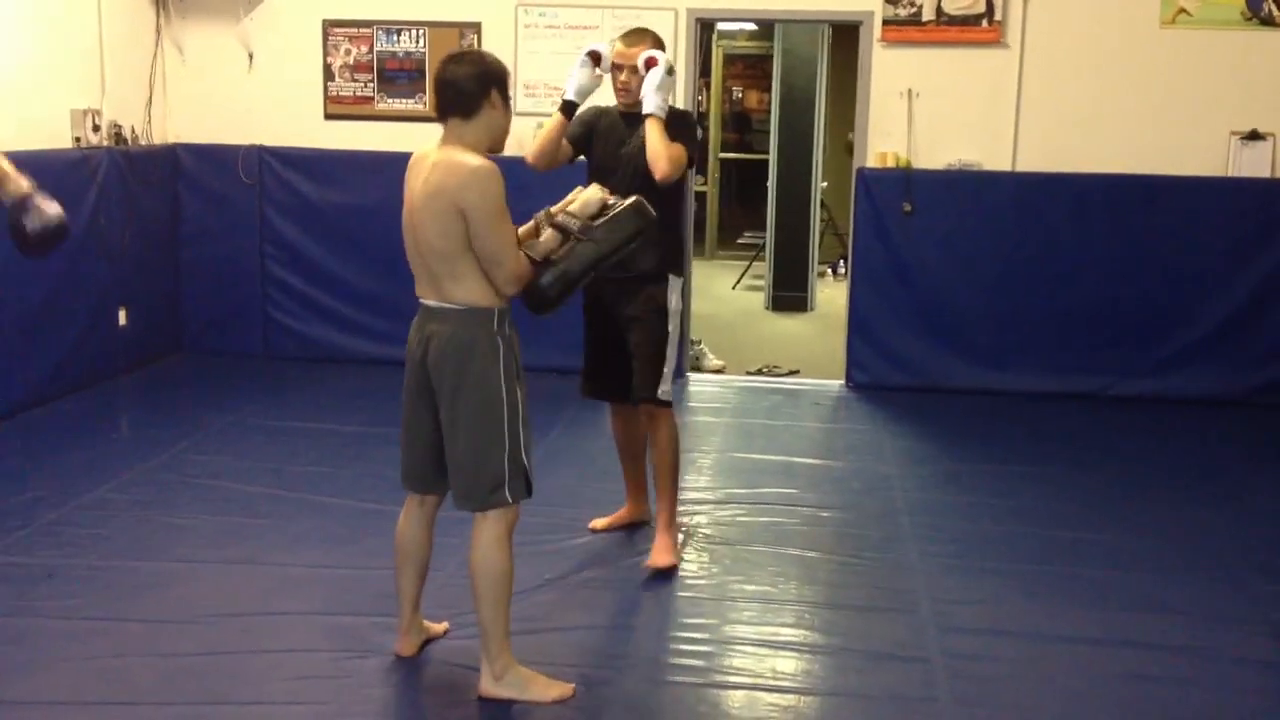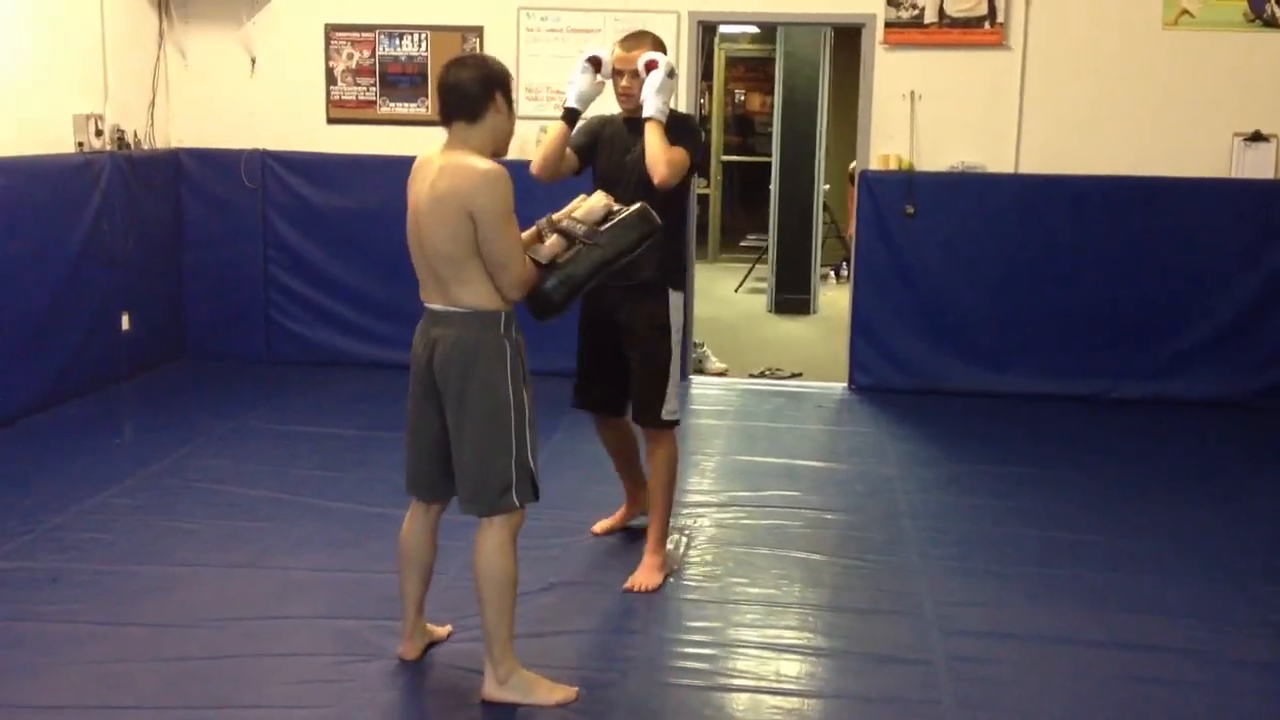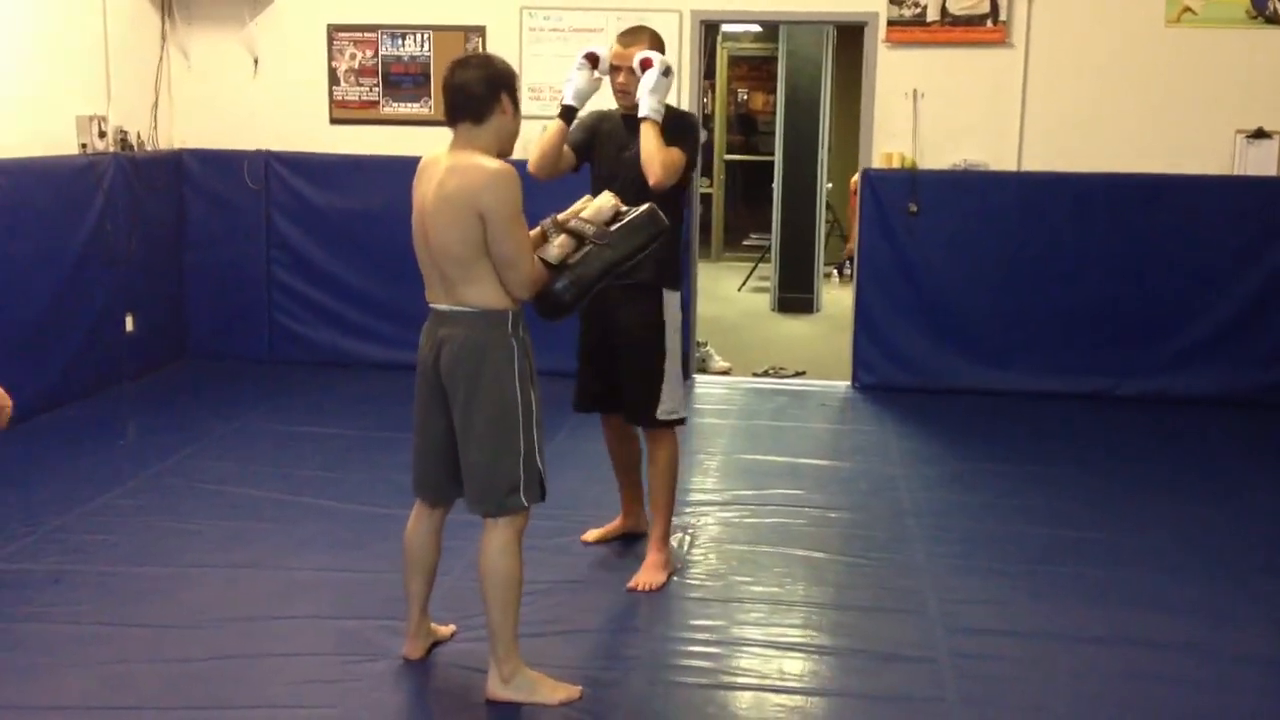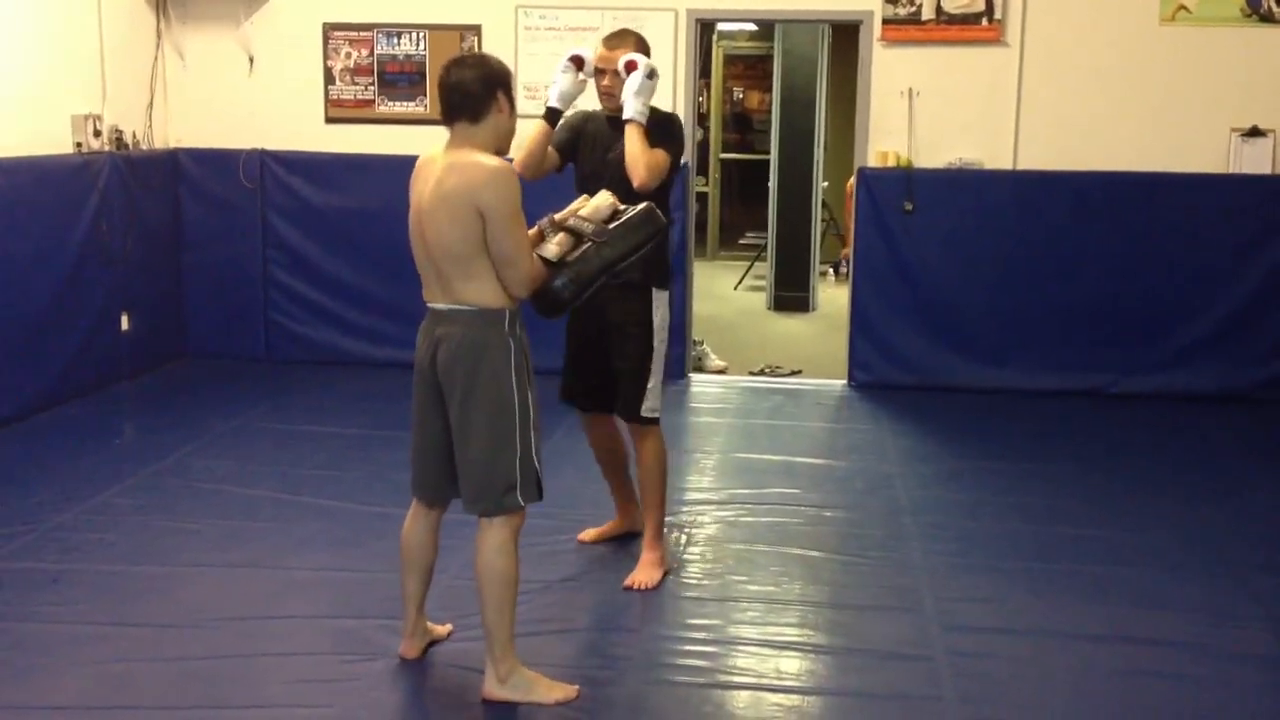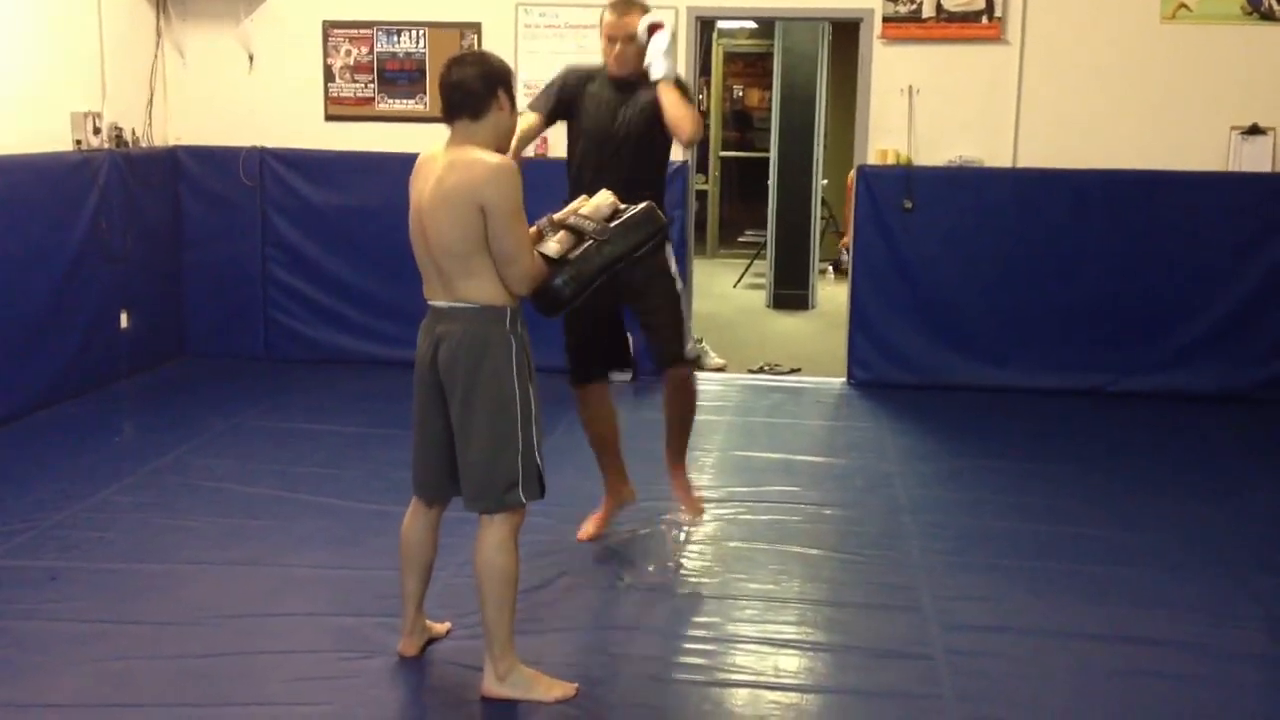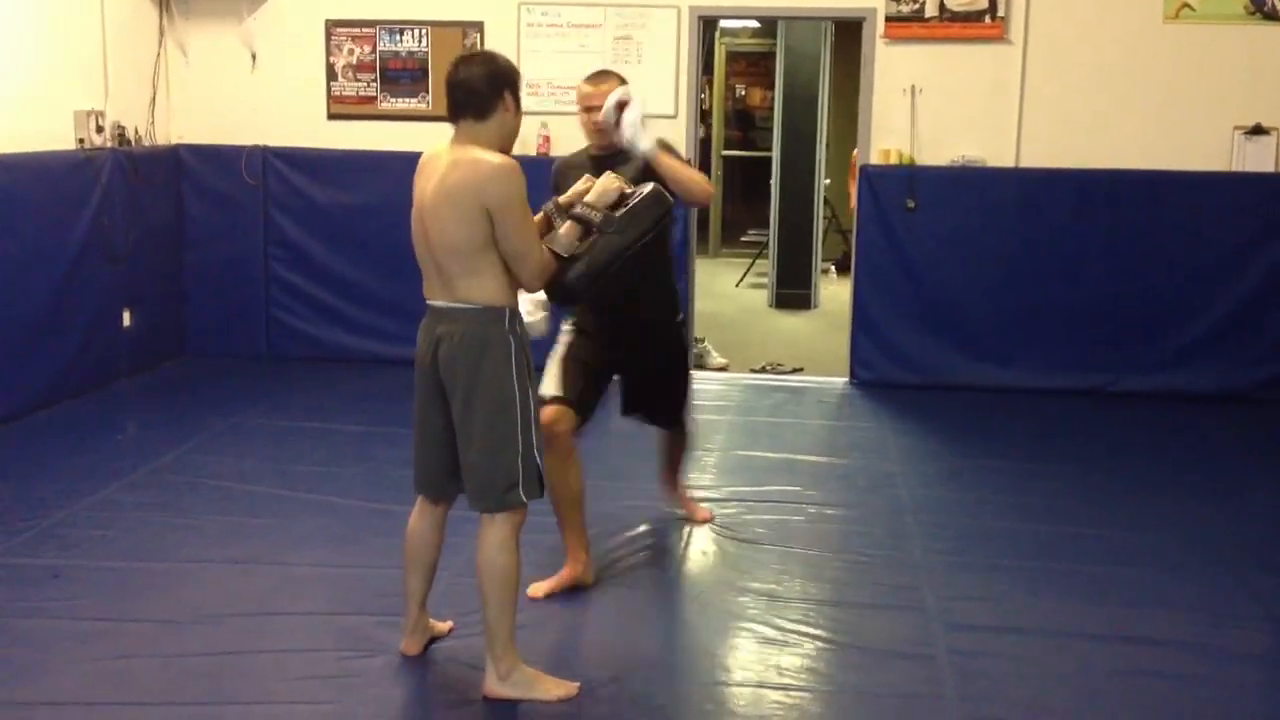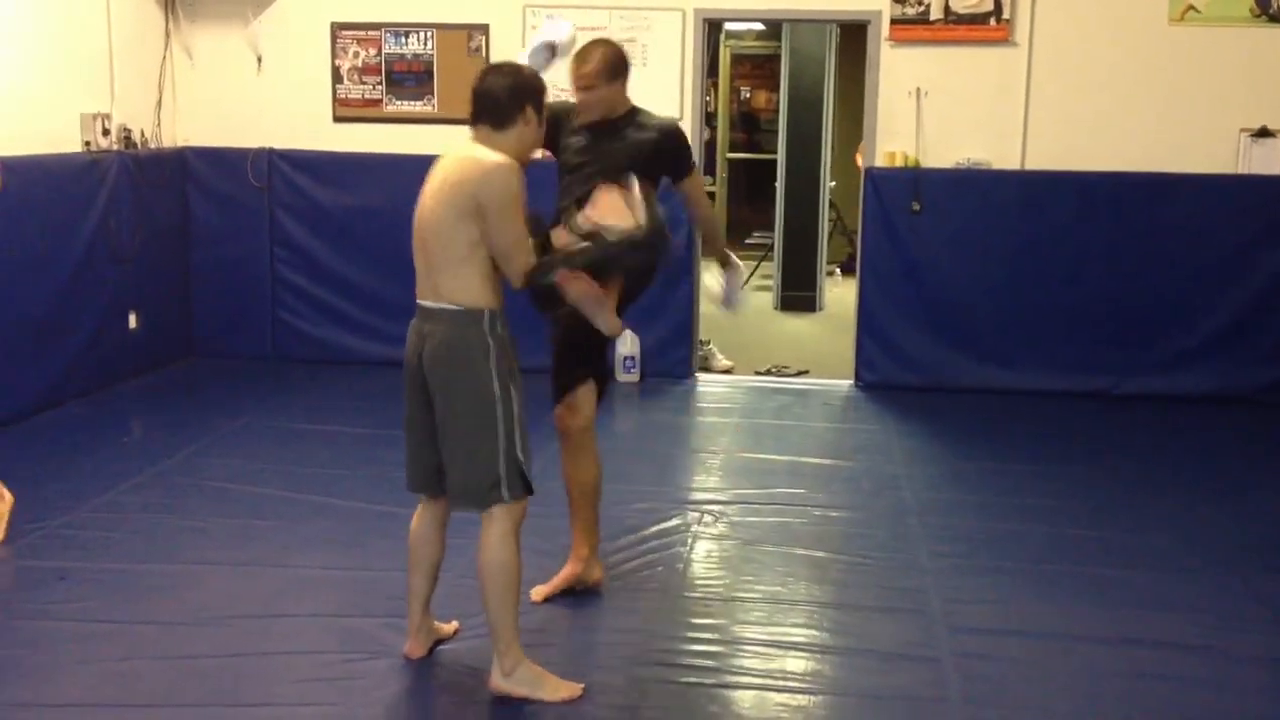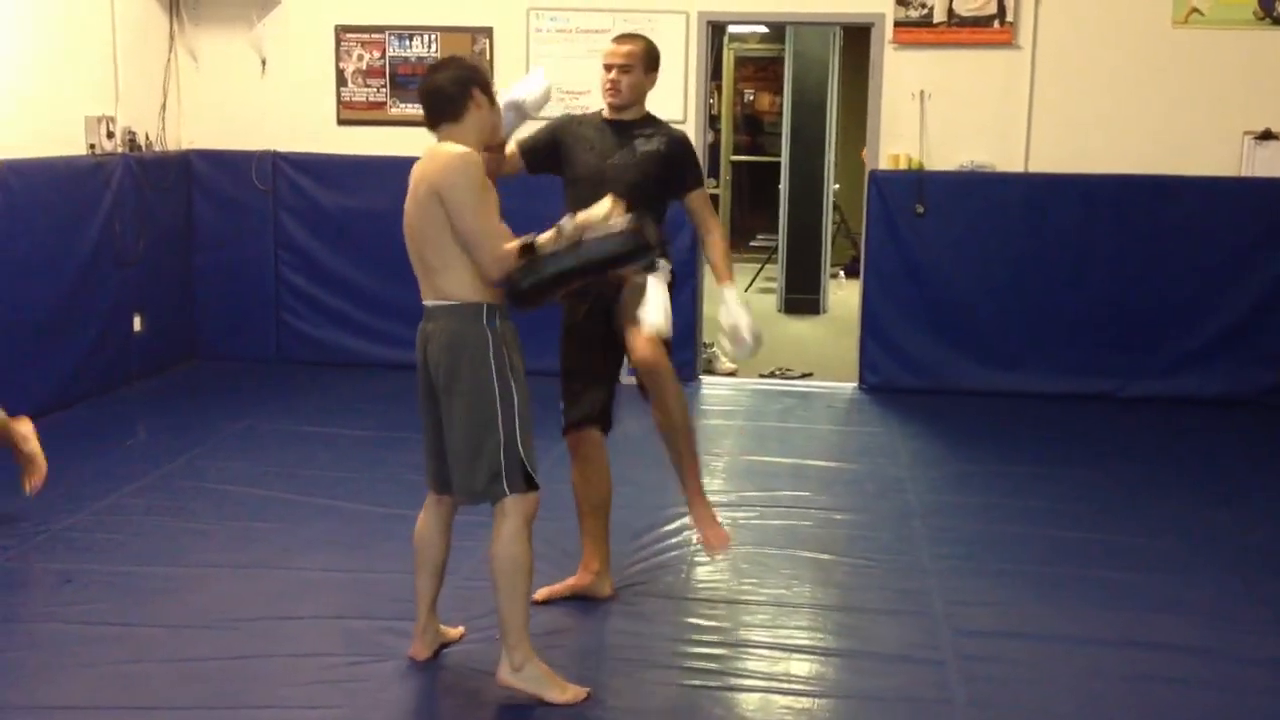
dt=0.3s
person 1, frame 1
left shoulder: (421, 164)
right shoulder: (477, 173)
right elbow: (509, 276)
left wrist: (550, 218)
right wrist: (560, 228)
left hip: (429, 329)
right hip: (475, 338)
left knee: (422, 495)
right knee: (496, 508)
left ankle: (409, 627)
right ankle: (499, 668)
person 1, frame 2
left shoulder: (423, 169)
right shoulder: (486, 177)
right elbow: (515, 282)
left wrist: (553, 225)
right wrist: (564, 236)
left hip: (433, 333)
right hip: (481, 342)
left knee: (427, 500)
right knee: (500, 512)
left ankle: (413, 631)
right ankle: (502, 673)
person 1, frame 3
left shoulder: (428, 170)
right shoulder: (494, 177)
right elbow: (523, 282)
left wrist: (554, 225)
left hip: (439, 334)
right hip: (488, 342)
left knee: (432, 500)
right knee: (506, 513)
left ankle: (417, 630)
right ankle: (507, 672)
person 1, frame 4
left shoulder: (425, 168)
right shoulder: (493, 174)
right elbow: (520, 281)
left wrist: (548, 227)
left hip: (436, 332)
right hip: (485, 341)
left knee: (428, 498)
right knee: (501, 512)
left ankle: (413, 630)
right ankle: (503, 671)
person 1, frame 5
left shoulder: (425, 167)
right shoulder: (495, 170)
right elbow: (521, 277)
left wrist: (549, 225)
left hip: (437, 330)
right hip: (487, 338)
left knee: (428, 495)
right knee: (501, 510)
left ankle: (412, 627)
right ankle: (502, 669)
person 1, frame 6
left shoulder: (431, 164)
right shoulder: (498, 171)
right elbow: (532, 273)
left wrist: (566, 203)
right wrist: (574, 229)
left hip: (437, 331)
right hip: (487, 339)
left knee: (434, 495)
right knee: (503, 509)
left ankle: (415, 626)
right ankle: (504, 669)
person 1, frame 7
left shoulder: (450, 164)
right shoulder: (496, 171)
right elbow: (520, 270)
right wrist: (574, 237)
left hip: (427, 331)
right hip: (469, 338)
left knee: (435, 496)
right knee: (502, 505)
left ankle: (420, 628)
right ankle: (510, 665)
person 1, frame 8
left shoulder: (428, 165)
right shoulder: (460, 162)
right elbow: (497, 261)
left wrist: (552, 238)
right wrist: (569, 230)
left hip: (439, 331)
right hip: (474, 334)
left knee: (442, 493)
right knee: (515, 498)
left ankle: (425, 629)
right ankle: (518, 660)
person 2, frame 1
left shoulder: (676, 123)
right shoulder: (597, 120)
left elbow: (663, 170)
right elbow: (539, 159)
left wrist: (653, 106)
right wrist: (573, 96)
left hip: (654, 280)
right hip: (602, 276)
left knee: (653, 400)
right knee: (619, 399)
left ankle: (667, 527)
right ankle: (635, 503)
person 2, frame 2
left shoulder: (681, 128)
right shoulder: (599, 129)
left elbow: (664, 174)
right elbow: (543, 170)
left wrist: (653, 109)
right wrist: (574, 105)
left hip: (655, 291)
right hip: (601, 286)
left knee: (656, 421)
right knee: (603, 409)
left ankle: (656, 550)
right ankle: (636, 498)
person 2, frame 3
left shoulder: (679, 125)
right shoulder: (598, 124)
left elbow: (659, 176)
right elbow: (541, 169)
left wrist: (649, 108)
right wrist: (571, 102)
left hip: (651, 290)
right hip: (600, 285)
left knee: (657, 420)
right knee: (611, 413)
left ankle: (659, 548)
right ankle: (632, 514)
person 2, frame 4
left shoulder: (661, 126)
right shoulder: (581, 124)
left elbow: (644, 178)
right elbow: (527, 169)
left wrist: (635, 110)
right wrist: (556, 103)
left hip: (640, 289)
right hip: (590, 286)
left knee: (641, 417)
right knee: (592, 407)
left ankle: (654, 547)
right ankle: (628, 511)
person 2, frame 5
left shoulder: (665, 88)
right shoulder: (575, 83)
left elbow: (690, 134)
right elbow: (526, 128)
left wrist: (661, 71)
left hip: (643, 249)
left knee: (677, 364)
right knee: (587, 380)
left ankle: (676, 470)
right ankle: (616, 490)
person 2, frame 6
left shoulder: (648, 157)
right shoulder: (566, 169)
left elbow: (703, 196)
left wrist: (647, 147)
left hip: (653, 317)
right hip: (590, 319)
left knee: (673, 422)
right knee: (554, 422)
left ankle: (673, 486)
right ankle: (577, 561)
person 2, frame 7
left shoulder: (659, 134)
right shoulder: (562, 119)
left elbow: (696, 201)
left wrist: (727, 265)
left hip: (620, 262)
right knee: (573, 421)
right ankle: (583, 560)
person 2, frame 8
left shoulder: (668, 143)
right shoulder: (570, 131)
left elbow: (705, 221)
right elbow: (493, 169)
left wrist: (730, 294)
left hip: (642, 275)
right hip: (582, 292)
left knee: (647, 352)
right knee: (583, 433)
left ankle: (695, 496)
right ankle: (594, 571)
